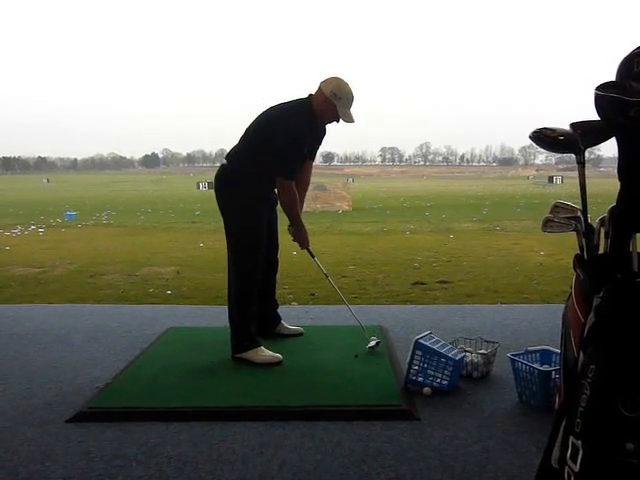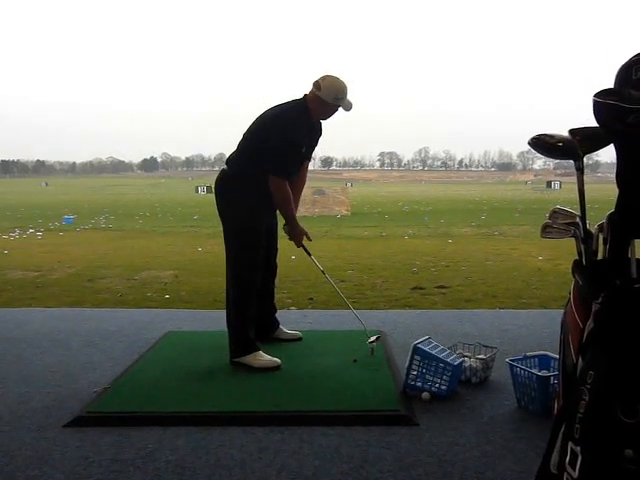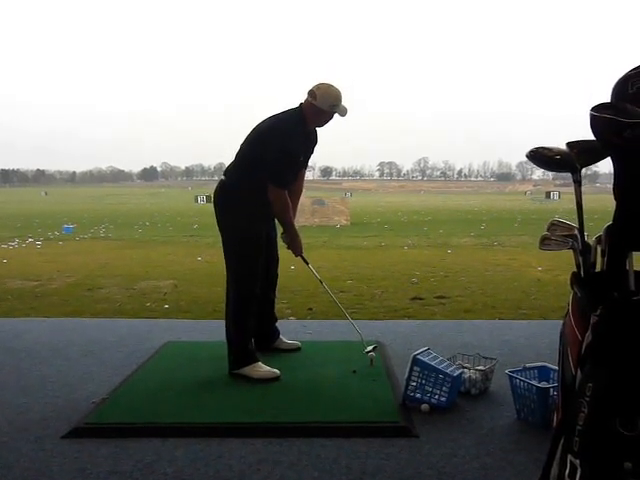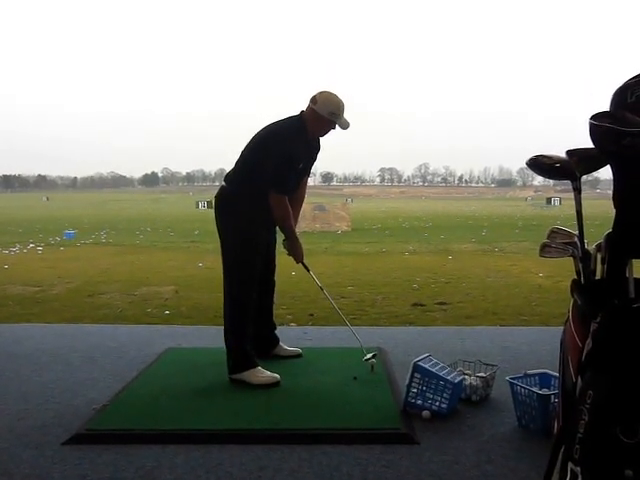
dt=1s
person 1, frame 1
left shoulder: (315, 124)
right shoulder: (288, 123)
left elbow: (304, 169)
right elbow: (285, 184)
left wrist: (298, 216)
right wrist: (298, 226)
left hip: (261, 188)
right hip: (237, 188)
left knee: (268, 258)
right knee: (247, 262)
left ankle: (267, 321)
right ankle: (243, 343)
person 1, frame 2
left shoulder: (312, 125)
right shoulder: (284, 124)
left elbow: (300, 169)
right elbow: (278, 181)
left wrist: (293, 215)
right wrist: (293, 223)
left hip: (261, 193)
right hip: (237, 194)
left knee: (266, 263)
right knee: (245, 267)
left ankle: (266, 325)
right ankle: (242, 347)
person 1, frame 3
left shoulder: (307, 133)
right shoulder: (281, 133)
left elbow: (297, 177)
right elbow: (277, 190)
left wrist: (291, 222)
right wrist: (291, 232)
left hip: (259, 203)
right hip: (236, 204)
left knee: (268, 271)
right knee: (245, 278)
left ankle: (266, 336)
right ankle: (241, 358)
person 1, frame 4
left shoulder: (310, 142)
right shoulder: (280, 140)
left elbow: (299, 185)
right elbow: (277, 197)
left wrist: (292, 229)
right wrist: (292, 239)
left hip: (261, 210)
right hip: (237, 210)
left knee: (264, 279)
right knee: (242, 283)
left ankle: (265, 342)
right ankle: (240, 364)
